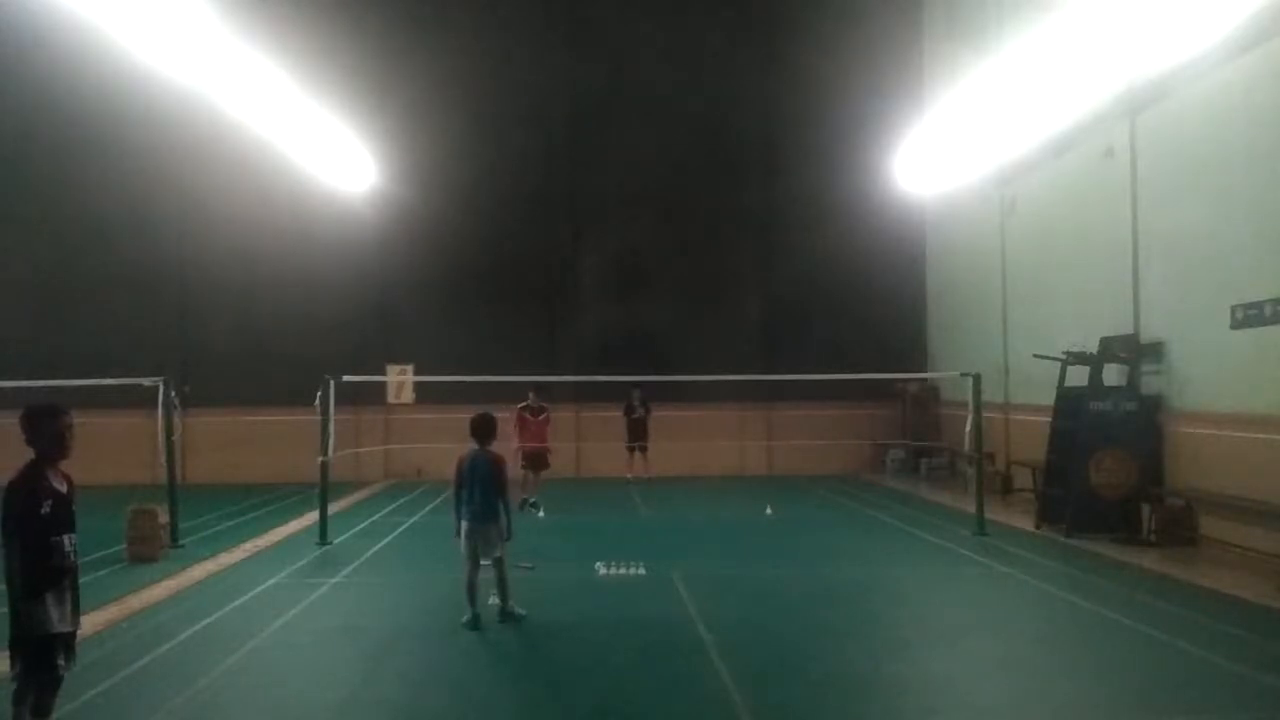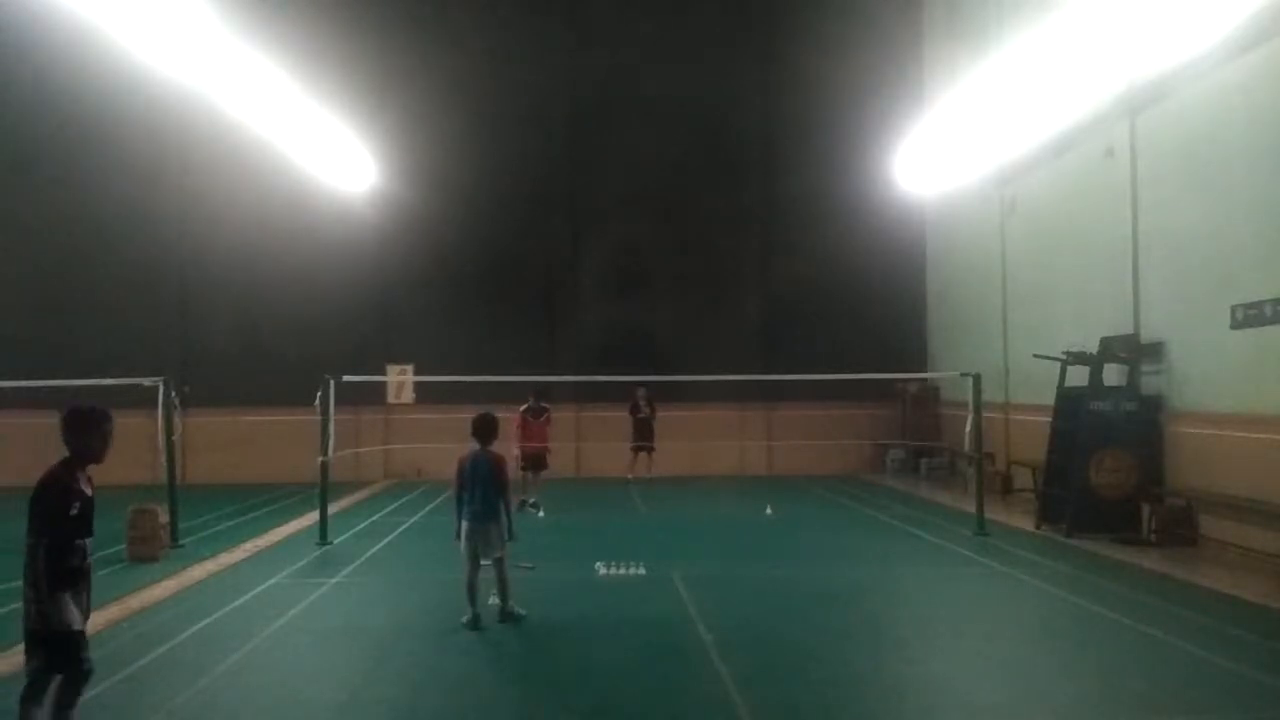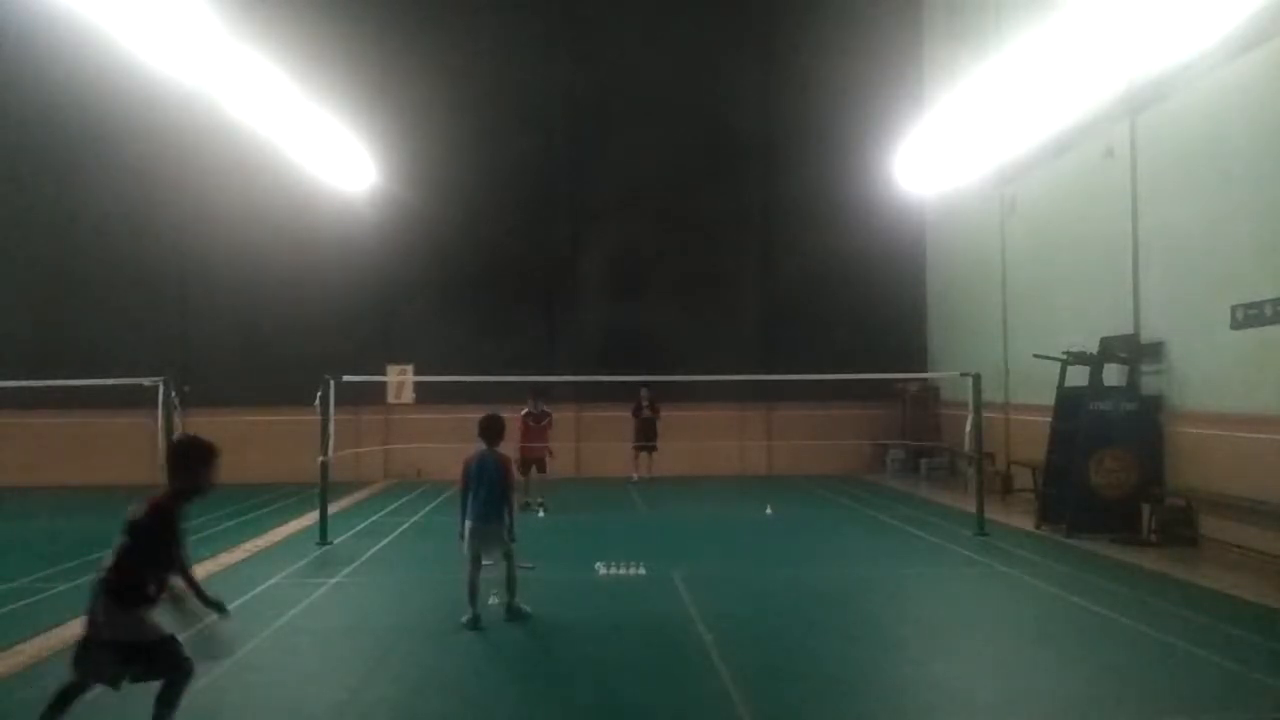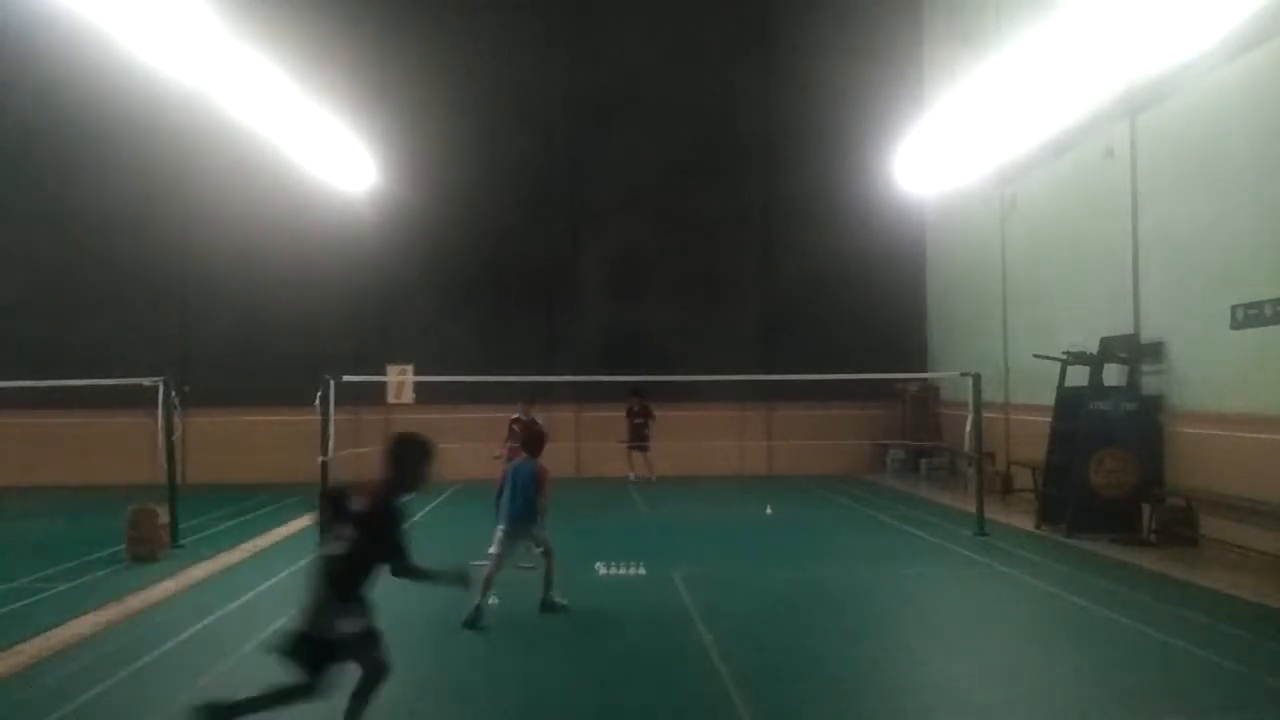
dt=0.4s
person 1, frame 1
left shoulder: (65, 482)
left wrist: (74, 598)
left hip: (61, 595)
right hip: (36, 598)
left knee: (54, 672)
right knee: (38, 676)
person 1, frame 2
left shoulder: (84, 481)
right shoulder: (53, 485)
right elbow: (36, 548)
left wrist: (85, 595)
right wrist: (42, 604)
left hip: (71, 590)
right hip: (52, 593)
left knee: (44, 670)
right knee: (80, 668)
person 1, frame 3
left shoulder: (167, 511)
right shoulder: (162, 517)
left elbow: (175, 563)
right elbow: (157, 580)
left wrist: (204, 598)
left hip: (112, 603)
right hip: (120, 607)
left knee: (88, 675)
right knee: (181, 670)
person 1, frame 4
left shoulder: (365, 496)
right shoulder: (387, 512)
left elbow: (324, 500)
right elbow: (402, 569)
right wrist: (450, 578)
left hip: (342, 597)
right hip: (337, 600)
left knee: (377, 667)
person 2, frame 1
left shoulder: (463, 460)
right shoulder: (497, 460)
left elbow: (457, 495)
right elbow: (503, 495)
left wrist: (458, 522)
right wrist: (508, 523)
left hip: (469, 520)
right hip: (492, 520)
left knee: (471, 567)
right knee: (499, 565)
left ankle: (473, 614)
right ankle: (505, 608)
person 2, frame 2
left shoulder: (464, 461)
right shoulder: (498, 460)
left elbow: (458, 495)
right elbow: (505, 495)
left wrist: (458, 523)
right wrist: (510, 523)
left hip: (470, 520)
right hip: (493, 520)
left knee: (472, 567)
right knee: (500, 565)
left ankle: (473, 614)
right ankle: (505, 608)
person 2, frame 3
left shoulder: (470, 461)
right shoulder: (504, 461)
left elbow: (463, 495)
right elbow: (508, 496)
left wrist: (463, 524)
right wrist: (511, 525)
left hip: (474, 520)
right hip: (497, 520)
left knee: (474, 567)
right knee: (509, 559)
left ankle: (473, 613)
right ankle: (512, 605)
person 2, frame 4
left shoulder: (510, 467)
right shoulder: (540, 470)
left elbow: (499, 497)
right elbow: (542, 501)
left wrist: (501, 522)
right wrist: (542, 525)
left hip: (507, 523)
right hip: (529, 522)
left knee: (493, 567)
right knee: (548, 554)
left ankle: (478, 606)
right ankle: (547, 599)
